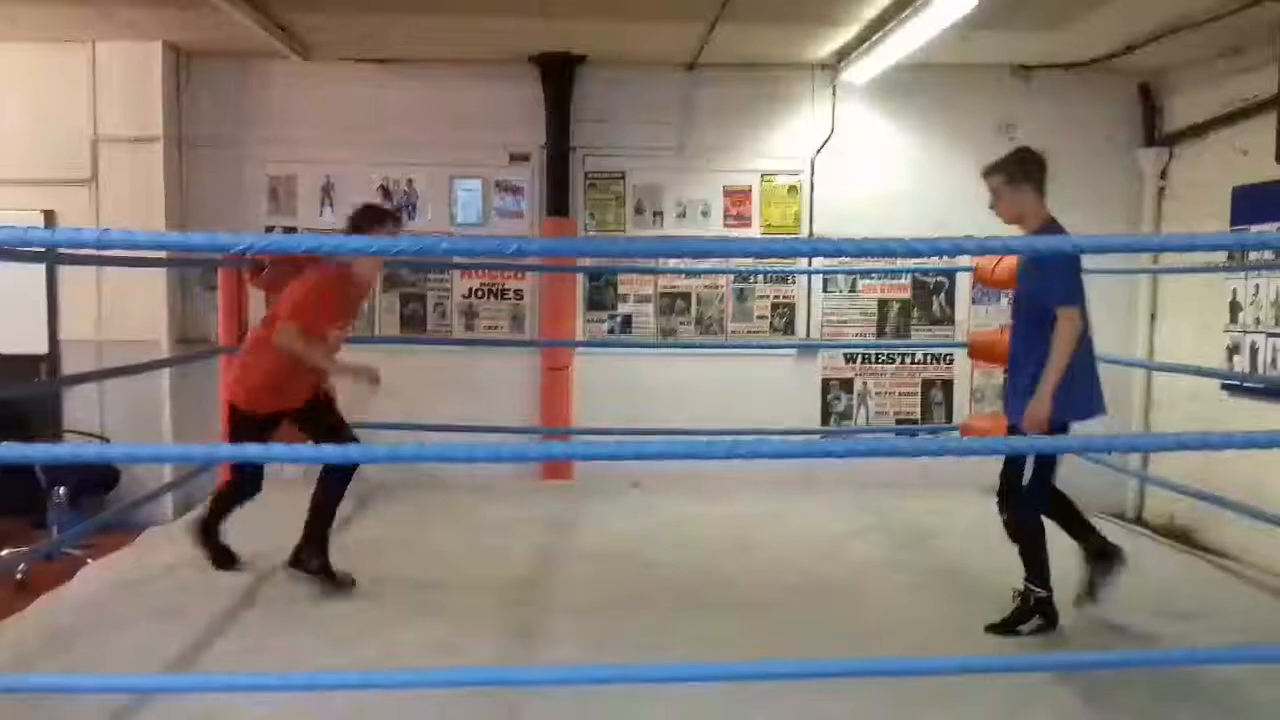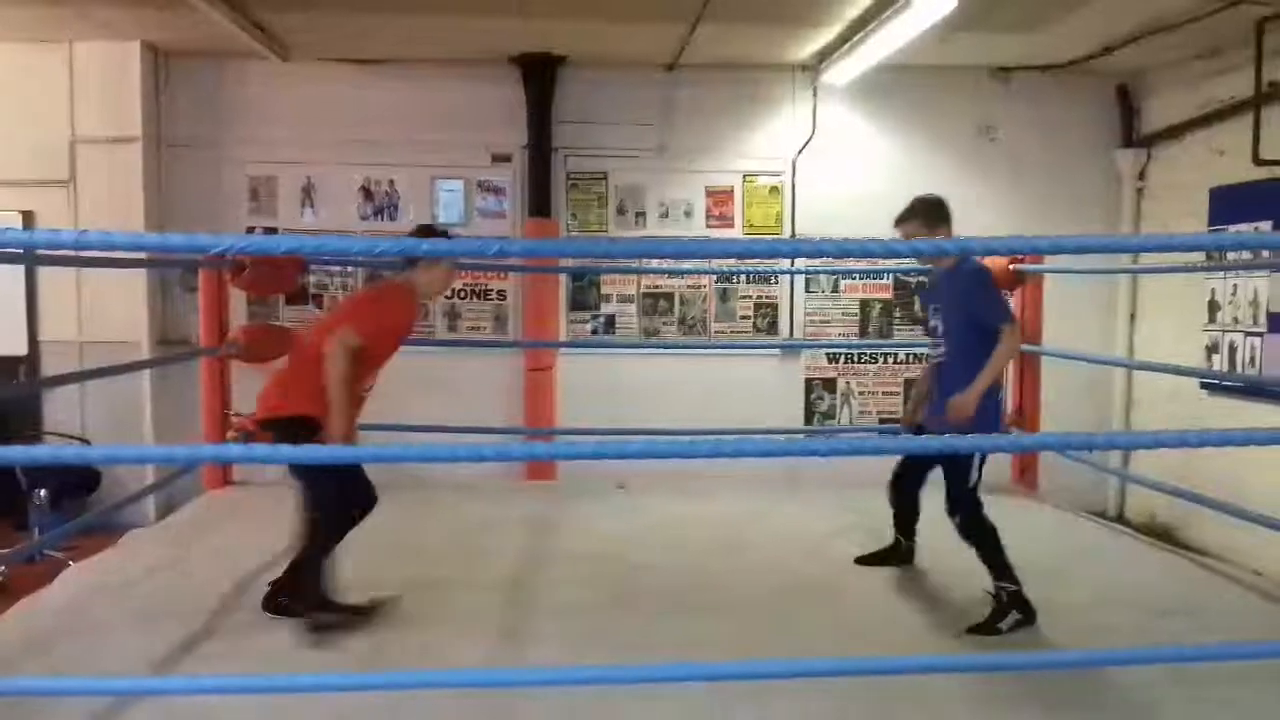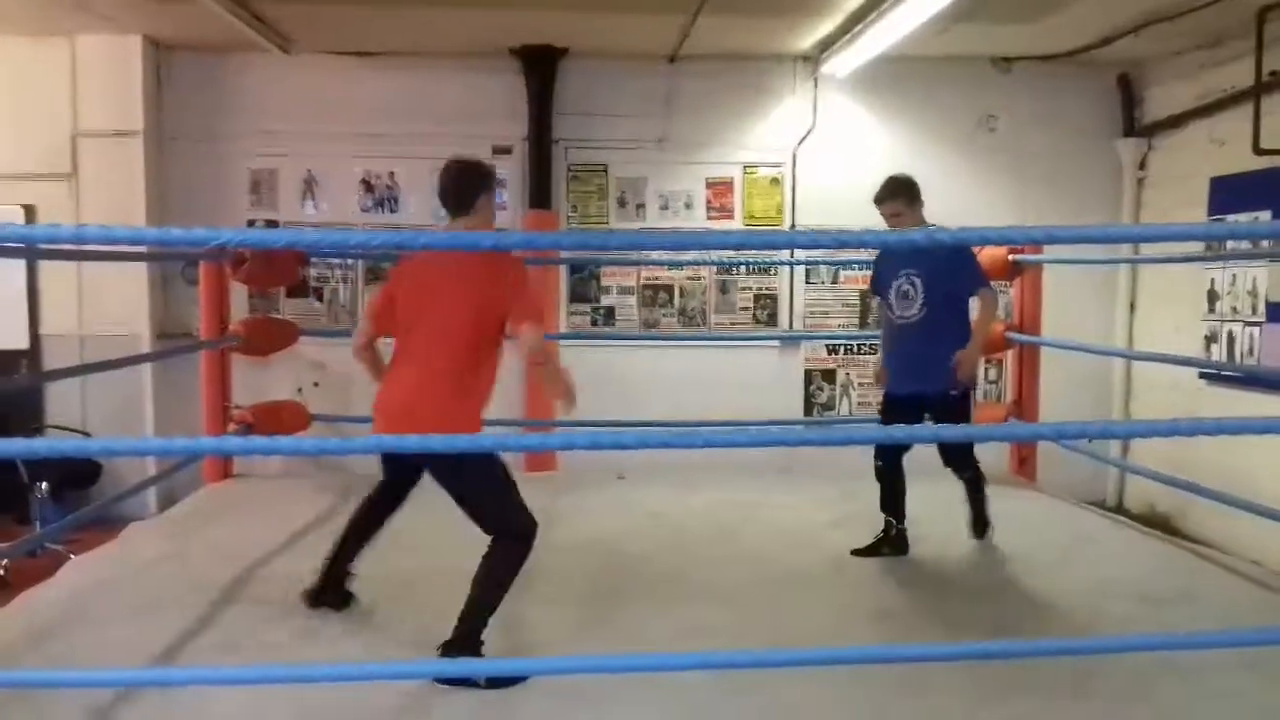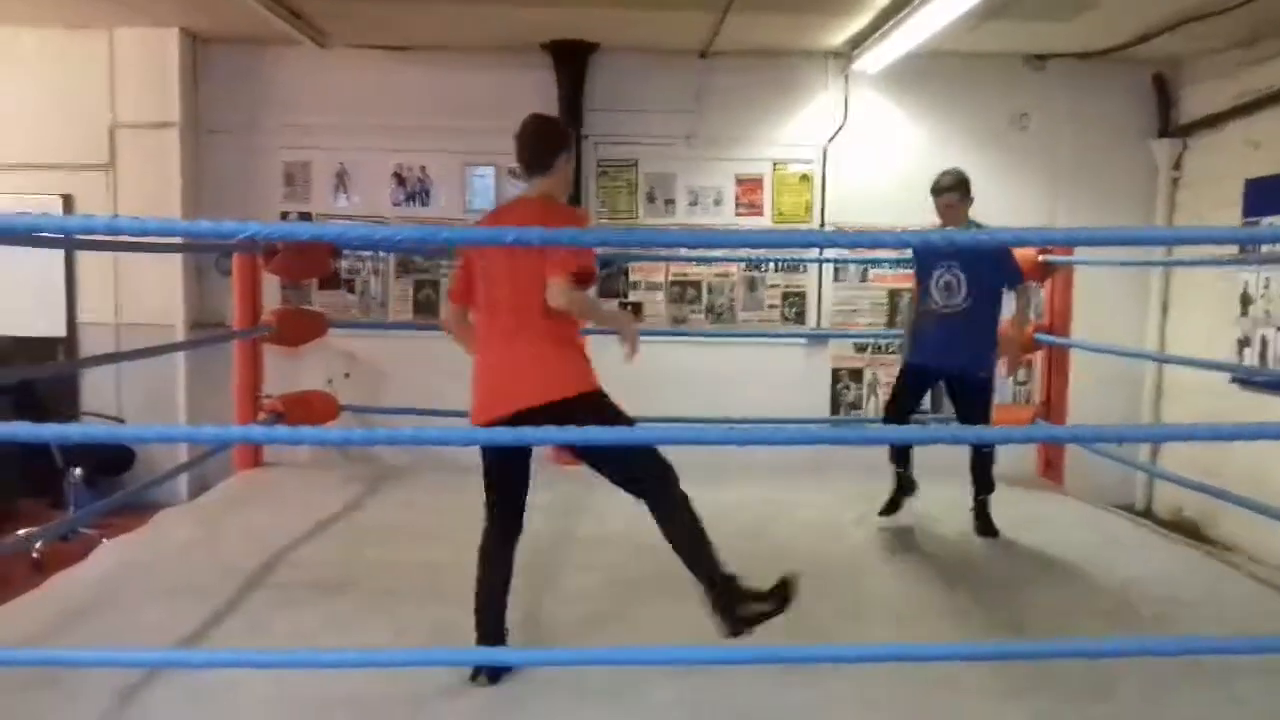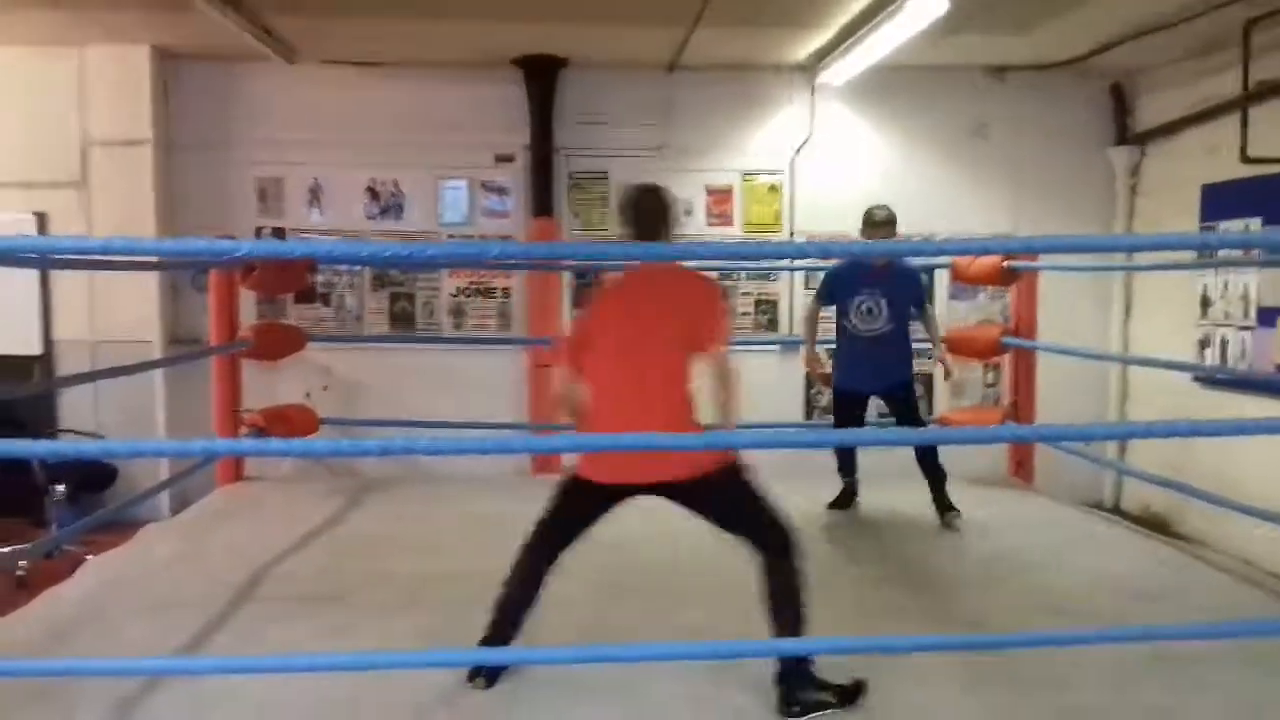
dt=0.4s
person 1, frame 1
left shoulder: (358, 284)
right shoulder: (324, 282)
right elbow: (285, 335)
left wrist: (326, 373)
right wrist: (342, 368)
left hip: (305, 386)
right hip: (258, 388)
right knee: (246, 483)
left ankle: (311, 551)
right ankle: (209, 526)
person 1, frame 2
left shoulder: (391, 299)
right shoulder: (393, 302)
right elbow: (337, 346)
left wrist: (343, 424)
right wrist: (338, 421)
left hip: (308, 410)
right hip: (293, 406)
left knee: (360, 499)
right knee: (333, 490)
left ankle: (288, 591)
right ankle: (313, 601)
person 1, frame 3
left shoulder: (410, 265)
right shoulder: (504, 267)
left elbow: (362, 343)
right elbow: (532, 345)
right wrist: (560, 381)
left hip: (394, 416)
right hip: (446, 426)
left knee: (391, 489)
right knee: (516, 530)
left ankle: (329, 582)
right ankle: (460, 651)
person 1, frame 4
left shoulder: (484, 229)
right shoulder: (564, 219)
left elbow: (452, 317)
right elbow: (560, 297)
right wrist: (620, 323)
left hip: (494, 399)
right hip: (559, 390)
left knee: (502, 522)
right knee: (658, 484)
left ankle: (489, 653)
right ankle: (729, 602)
person 1, frame 5
left shoulder: (603, 297)
right shoulder: (697, 290)
left elbow: (564, 389)
right elbow: (720, 362)
right wrist: (725, 436)
left hip: (607, 457)
right hip: (683, 454)
left knee: (544, 545)
right knee: (776, 545)
left ankle: (491, 656)
person 2, frame 1
left shoulder: (1050, 247)
right shoulder: (1042, 245)
left elbow: (1070, 322)
left wrist: (1042, 396)
left hip: (1043, 399)
right hip: (1039, 395)
left knee: (1015, 500)
right knee: (1033, 489)
left ankle: (1038, 603)
right ankle: (1099, 550)
person 2, frame 2
left shoulder: (974, 278)
right shoulder: (934, 283)
left elbow: (1011, 338)
left wrist: (975, 393)
right wrist: (917, 398)
left hip: (969, 416)
right hip: (937, 412)
left knee: (963, 507)
right knee: (903, 481)
left ankle: (1013, 599)
right ankle: (903, 545)
person 2, frame 3
left shoulder: (950, 249)
right shoulder: (886, 256)
left elbow: (988, 298)
left wrist: (974, 348)
right wrist: (885, 359)
left hip: (946, 376)
right hip: (902, 377)
left knee: (956, 454)
right knee: (885, 454)
left ankle: (977, 502)
right ankle: (893, 533)
person 2, frame 4
left shoulder: (991, 246)
right shoulder: (924, 245)
left elbow: (1022, 290)
left wrist: (1016, 338)
right wrist: (909, 334)
left hip: (973, 358)
right hip: (923, 352)
right knee: (895, 414)
left ankle: (981, 507)
right ankle: (903, 481)
person 2, frame 5
left shoulder: (907, 275)
right shoulder: (842, 272)
left elbow: (924, 313)
right elbow: (815, 308)
left wrist: (938, 349)
right wrist: (810, 351)
left hip: (895, 372)
right hip: (850, 372)
left knee: (915, 429)
left ankle: (941, 495)
right ankle: (849, 486)
